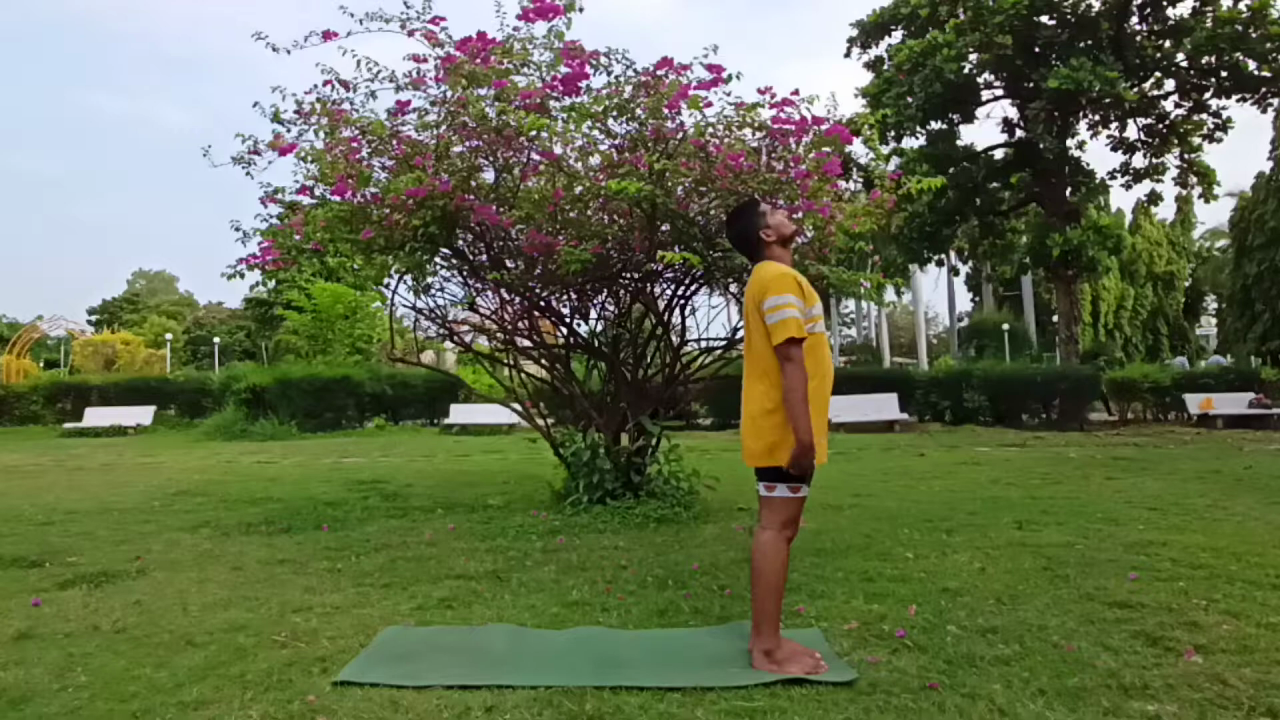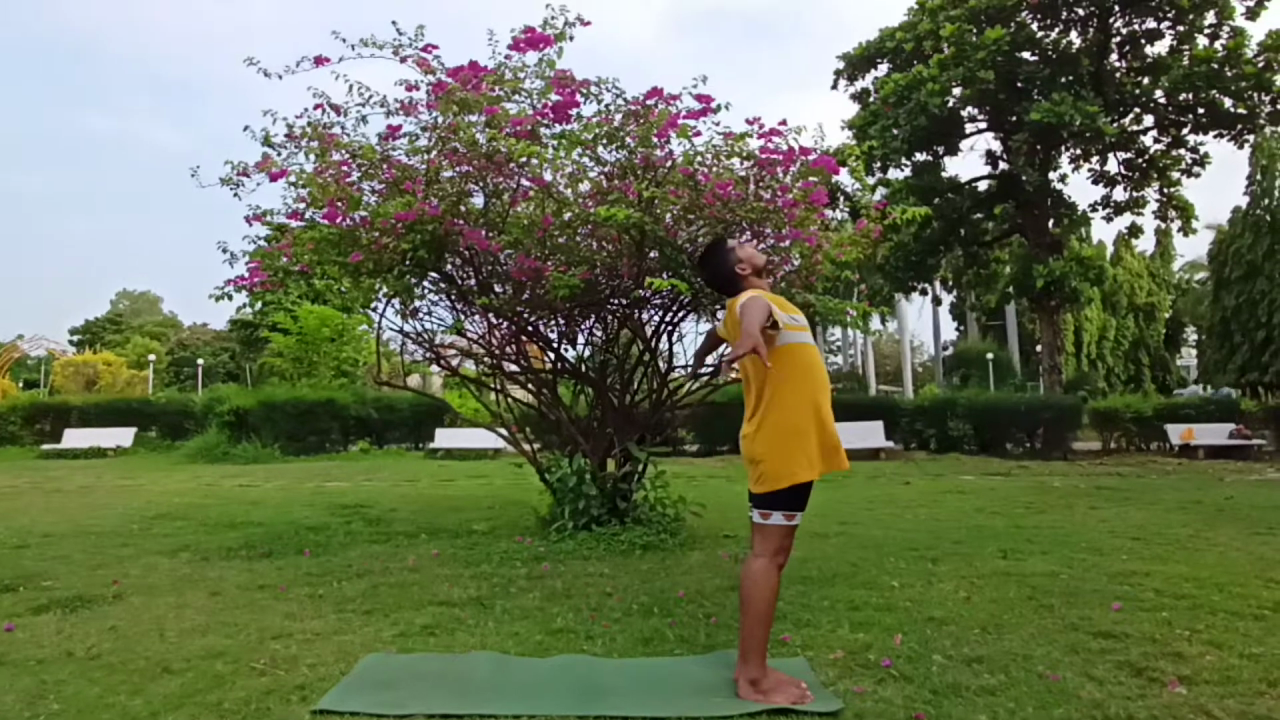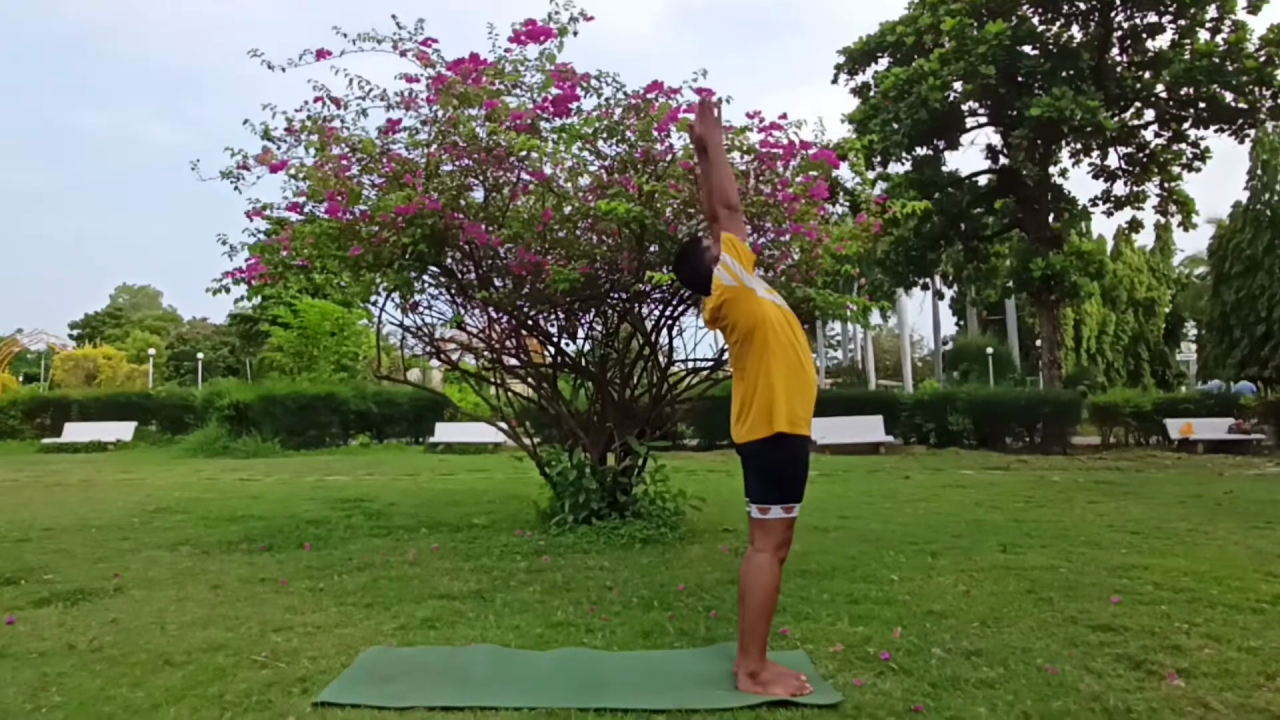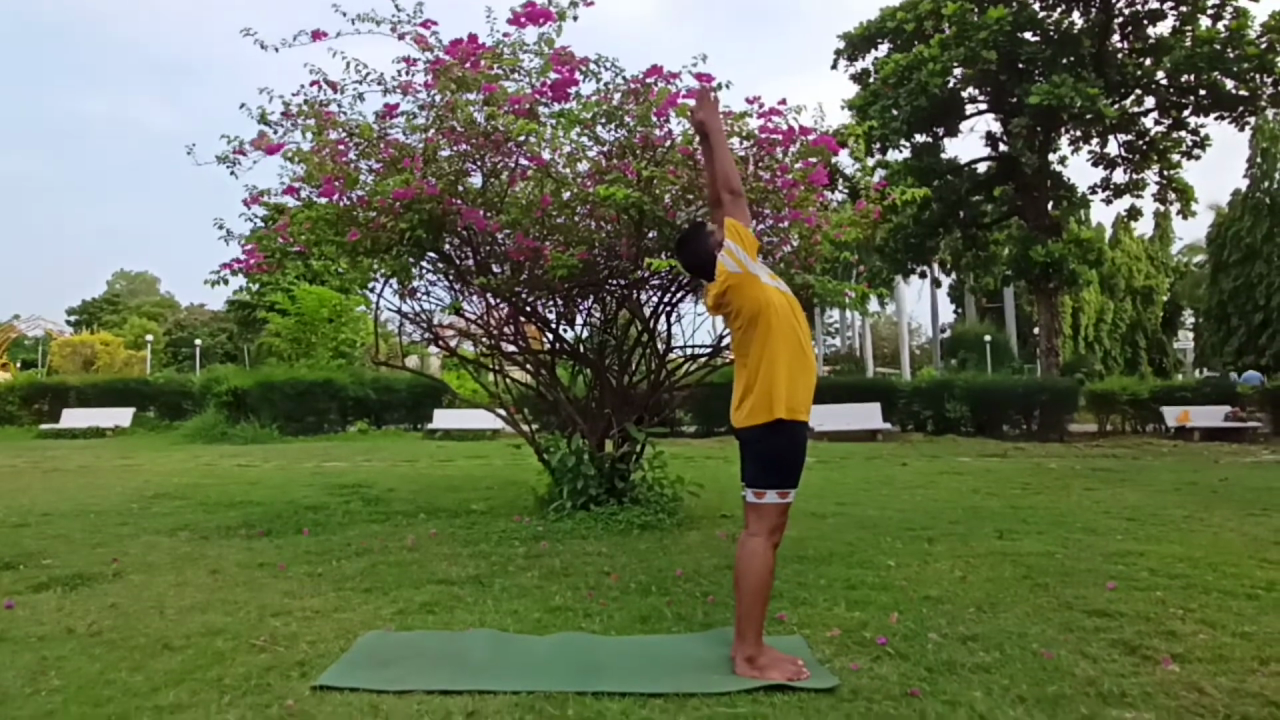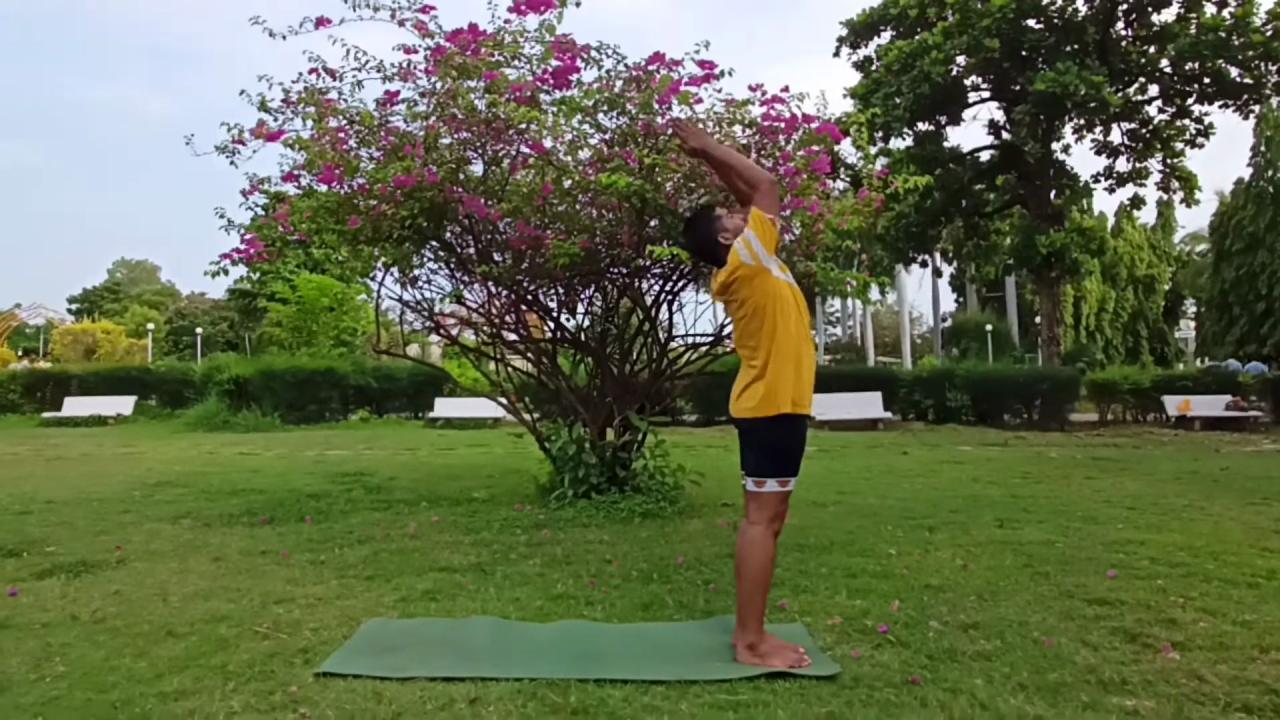
dt=0.7s
person 1, frame 1
left shoulder: (768, 279)
right shoulder: (779, 278)
right elbow: (791, 358)
right wrist: (803, 433)
left hip: (781, 427)
right hip: (784, 429)
left knee: (781, 528)
right knee: (777, 528)
left ankle: (767, 638)
right ankle: (767, 648)
person 1, frame 2
left shoulder: (740, 311)
right shoulder: (751, 304)
left elbow: (719, 326)
right elbow: (754, 312)
left wrist: (706, 349)
right wrist: (751, 333)
left hip: (791, 444)
right hip: (784, 447)
left knee: (771, 554)
right knee: (768, 553)
left ankle: (752, 666)
right ankle: (753, 677)
person 1, frame 3
left shoulder: (734, 295)
right shoulder: (733, 285)
left elbow: (721, 213)
right elbow: (727, 208)
left wrist: (706, 146)
right wrist: (711, 143)
left hip: (775, 426)
right hip: (773, 428)
left knee: (770, 546)
right knee: (769, 546)
left ankle: (753, 661)
right ankle: (752, 671)
person 1, frame 4
left shoulder: (738, 278)
right shoulder: (735, 272)
left elbow: (724, 201)
right elbow: (731, 196)
left wrist: (710, 135)
right wrist: (713, 131)
left hip: (773, 412)
right hip: (772, 414)
left knee: (765, 531)
right knee: (763, 531)
left ankle: (750, 645)
right ankle: (749, 655)
person 1, frame 5
left shoulder: (739, 270)
right shoulder: (746, 260)
left elbow: (749, 194)
right elbow: (766, 187)
left wrist: (709, 155)
right wrist: (710, 148)
left hip: (768, 402)
right hip: (774, 405)
left knee: (765, 519)
right knee: (763, 519)
left ankle: (751, 633)
right ankle: (751, 642)
